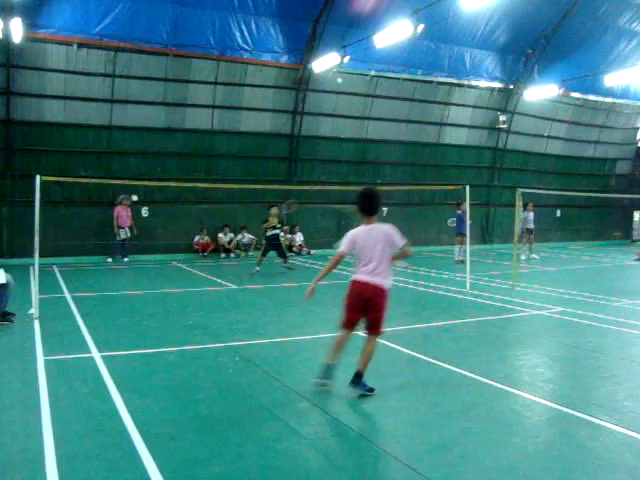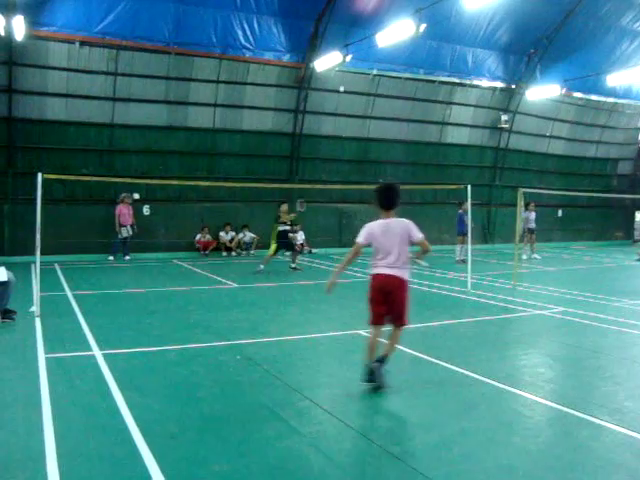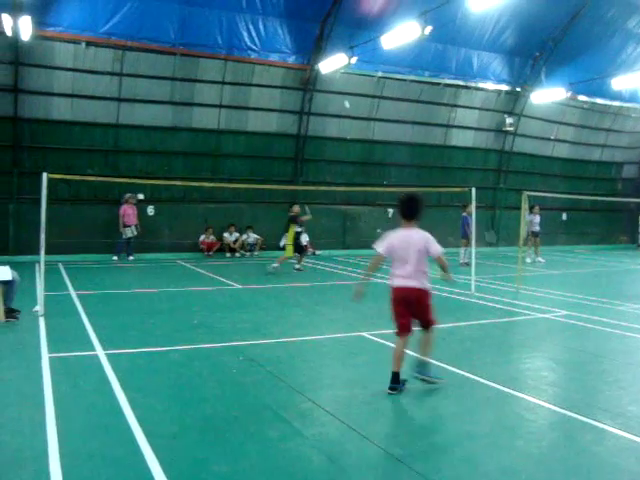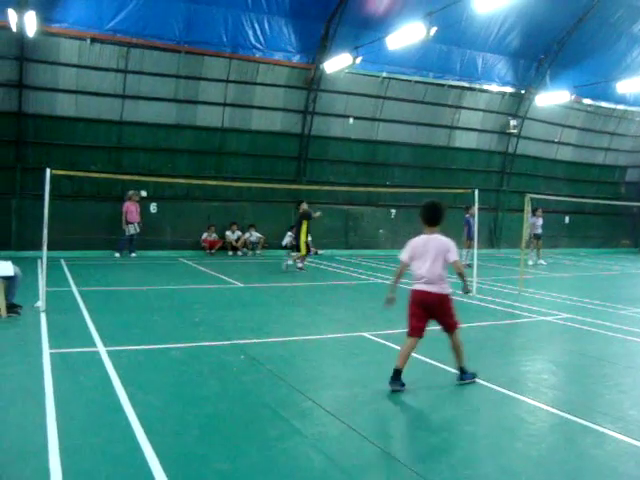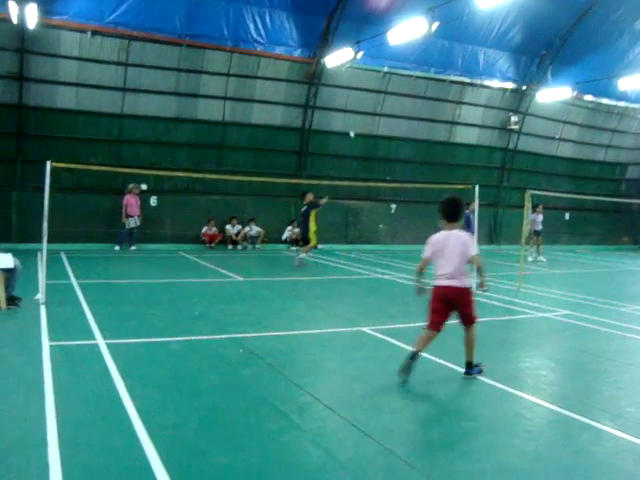
dt=0.1s
person 1, frame 1
left shoulder: (354, 234)
right shoulder: (388, 230)
left elbow: (335, 260)
right elbow: (407, 253)
left wrist: (316, 282)
right wrist: (392, 257)
left hip: (358, 286)
right hip: (378, 288)
left knee: (346, 331)
right knee: (372, 336)
left ankle: (327, 369)
right ankle: (358, 378)
person 1, frame 2
left shoulder: (371, 227)
right shoulder: (406, 225)
left elbow: (354, 252)
right elbow: (426, 248)
left wrist: (335, 274)
right wrist: (417, 256)
left hip: (378, 278)
right hip: (398, 281)
left knee: (377, 327)
right knee: (397, 327)
left ankle: (371, 370)
right ankle: (379, 363)
person 1, frame 3
left shoulder: (390, 237)
right shoulder: (425, 237)
left elbow: (375, 262)
right elbow: (442, 261)
left wrist: (362, 283)
right wrist: (447, 274)
left hip: (398, 290)
right hip: (419, 290)
left knee: (402, 336)
right knee: (428, 328)
left ankle: (395, 381)
right ankle: (422, 365)
person 1, frame 4
left shoulder: (414, 243)
right shoulder: (446, 243)
left elbow: (401, 270)
right elbow: (458, 268)
left wrist: (392, 291)
right wrist: (465, 284)
left hip: (419, 294)
right hip: (440, 295)
left knee: (413, 338)
right knee: (452, 332)
left ankle: (396, 377)
right ankle: (462, 373)
person 1, frame 5
left shoulder: (434, 239)
right shoulder: (466, 237)
left elbow: (422, 266)
right elbow: (477, 263)
left wrist: (419, 282)
right wrist: (482, 279)
left hip: (440, 288)
right hip: (462, 288)
left knee: (432, 329)
right knee: (469, 326)
left ankle: (411, 359)
right ankle: (470, 366)
